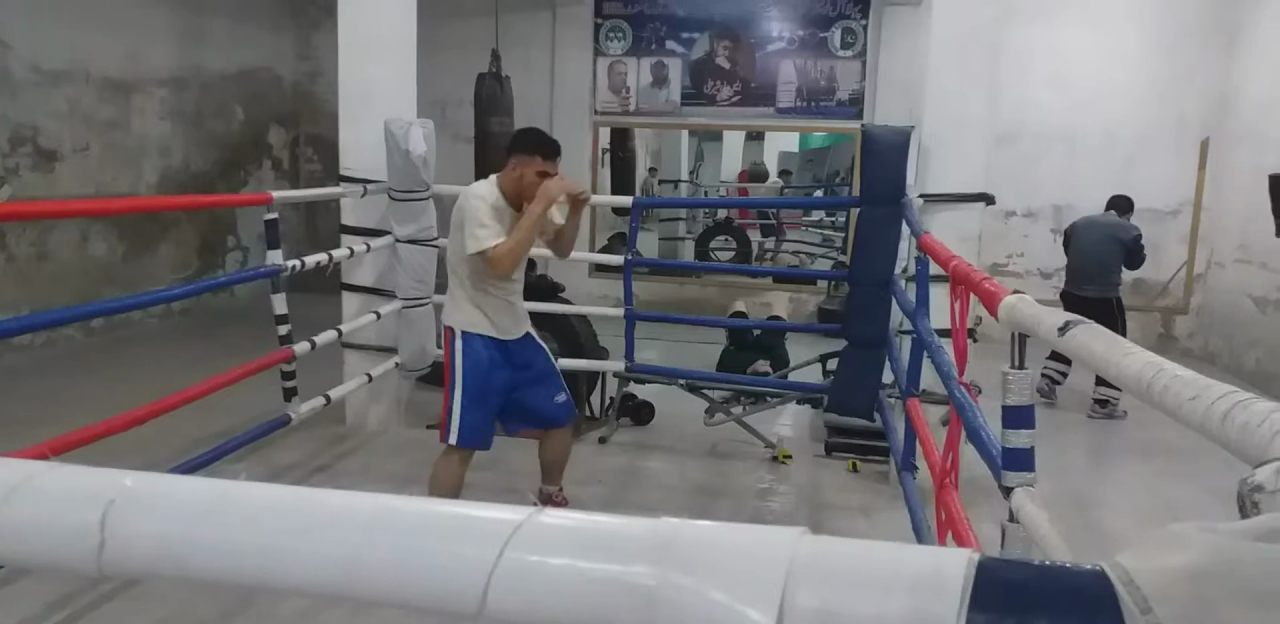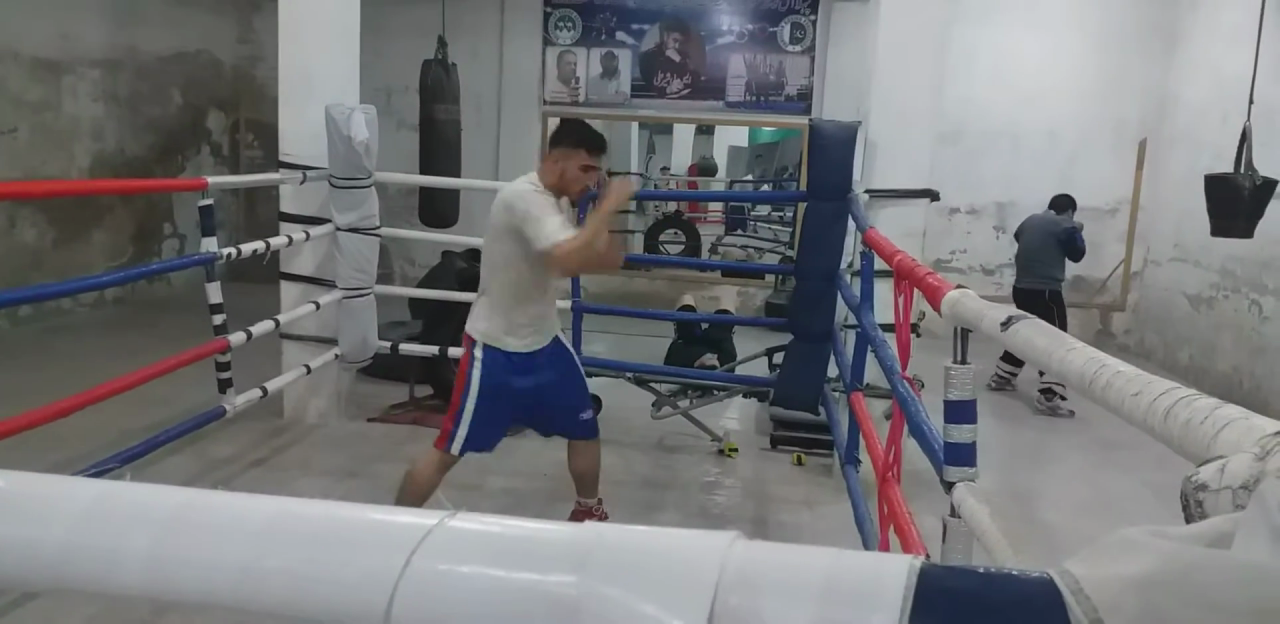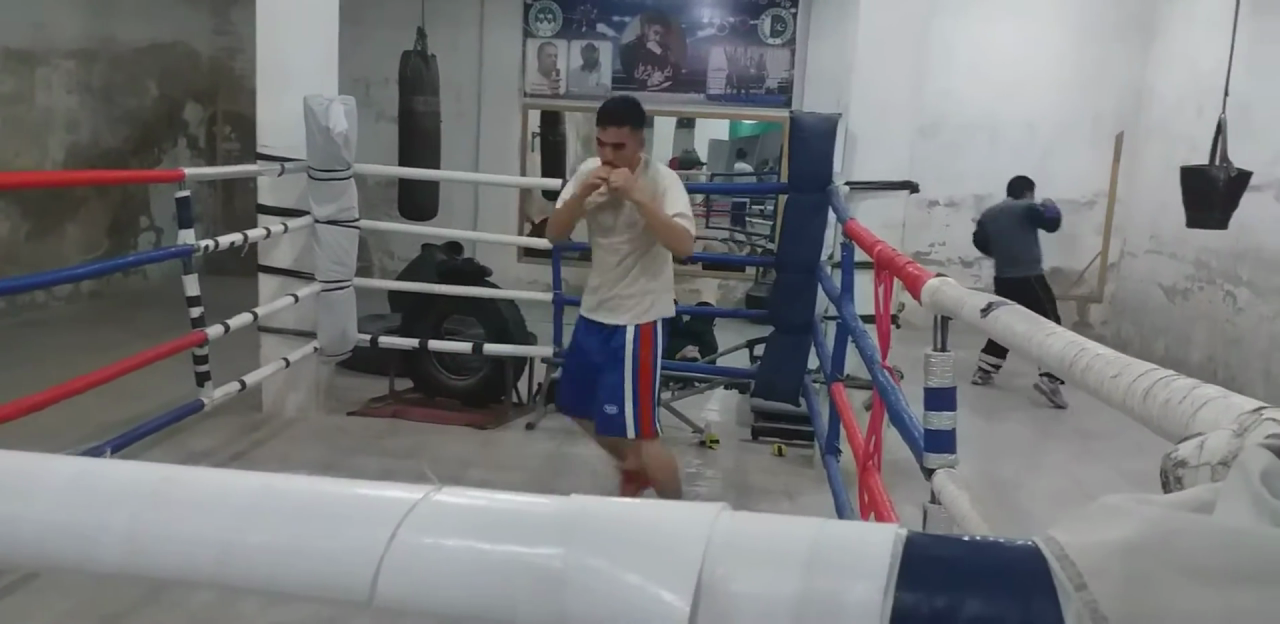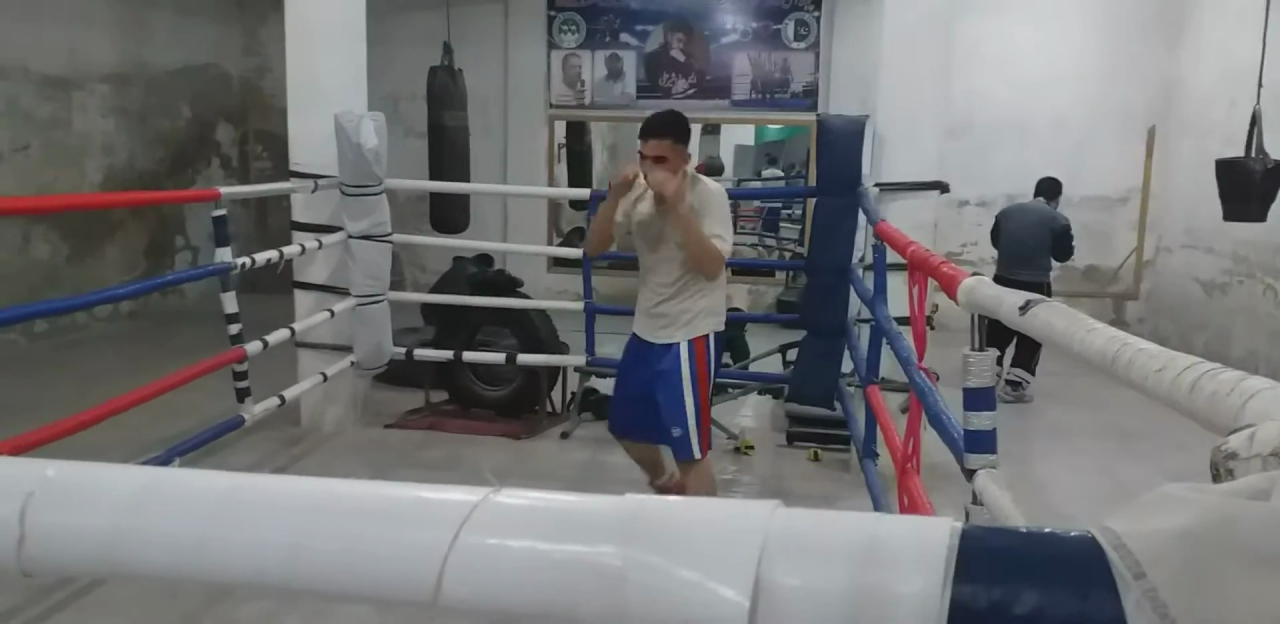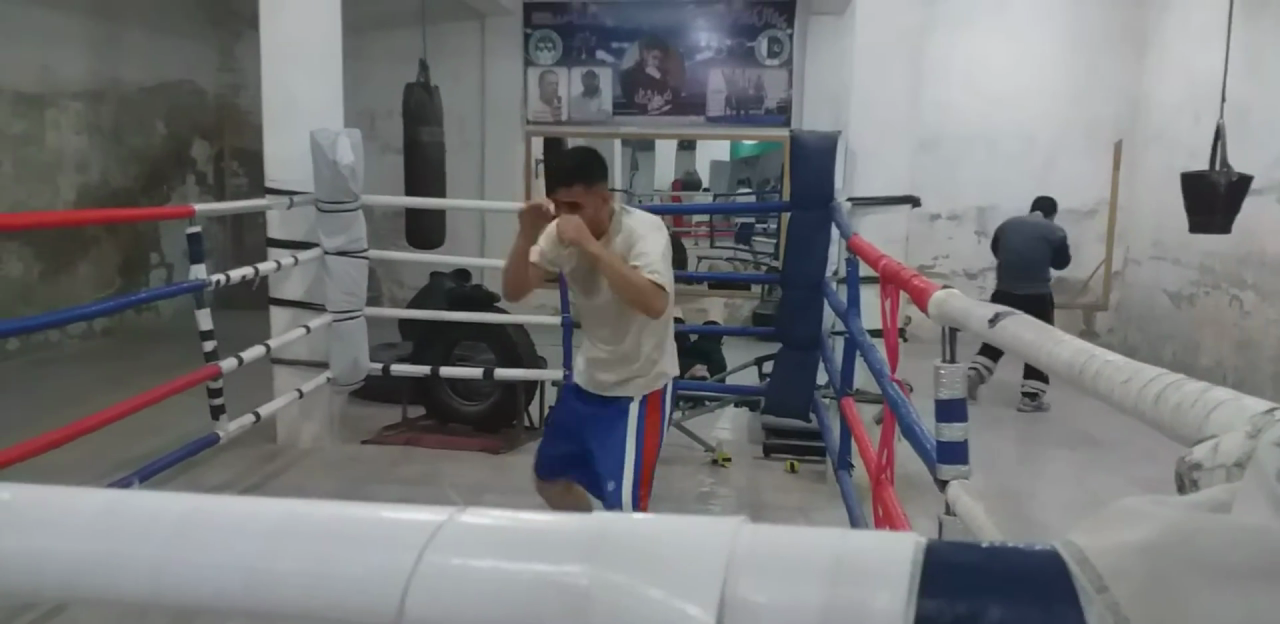
dt=1s
person 1, frame 1
left shoulder: (531, 198)
right shoulder: (478, 198)
left elbow: (561, 247)
right elbow: (501, 265)
left wrist: (574, 208)
right wrist: (542, 205)
left hip: (516, 331)
right hip: (472, 334)
left knee: (560, 417)
right knee: (462, 445)
left ankle: (550, 496)
person 1, frame 2
left shoulder: (547, 195)
right shoulder: (528, 198)
right elbow: (568, 260)
left wrist: (604, 255)
right wrist: (609, 207)
left hip: (543, 340)
right hip: (495, 345)
left knee: (584, 430)
right knee: (449, 449)
left ankle: (588, 510)
person 1, frame 3
left shoulder: (661, 180)
right shoulder: (590, 172)
left elbow: (683, 245)
right elbow: (554, 233)
left wrist: (638, 195)
right wrist: (581, 193)
left hip: (641, 319)
right hip: (595, 313)
left knee: (641, 428)
right knee: (581, 409)
right ankle: (634, 469)
person 1, frame 4
left shoulder: (709, 195)
right shoulder: (635, 191)
left elbow: (711, 268)
right elbow: (593, 246)
left wrist: (679, 205)
right wrist: (614, 198)
left hip: (691, 335)
right hip: (646, 332)
left knee: (691, 452)
right knee: (625, 428)
right ankle: (665, 485)
person 1, frame 5
left shoulder: (644, 229)
right shoulder: (559, 233)
left elbow: (654, 305)
right elbow: (513, 292)
left wrist: (593, 247)
right wrist: (526, 235)
left hip: (641, 386)
right hip: (588, 379)
left knee: (624, 506)
right knee: (551, 479)
person 2, frame 1
left shoulder: (1079, 223)
right shoulder: (1129, 231)
left elbow: (1067, 248)
right elbow: (1134, 263)
left hip: (1073, 293)
right hip: (1105, 298)
left ankle: (1049, 380)
right ankle: (1103, 403)
person 2, frame 2
left shoulder: (1030, 221)
right shoulder: (1065, 226)
right elbow: (1076, 254)
right wrist: (1076, 232)
left hip: (1022, 289)
right hip: (1046, 292)
left ankle: (1001, 377)
right ankle: (1048, 396)
person 2, frame 3
left shoulder: (988, 215)
right shoulder: (1025, 208)
left elbow: (980, 243)
right elbow: (1052, 223)
right wrist: (1051, 208)
left hip: (1003, 280)
right hip: (1029, 279)
left ankle: (984, 371)
right ankle: (1049, 380)
person 2, frame 4
left shoulder: (1008, 212)
right shoulder: (1057, 220)
left elbow: (996, 241)
right elbow: (1063, 255)
left hip: (1003, 280)
right hip: (1034, 285)
left knee: (997, 332)
right knee: (1031, 338)
right ankle: (1014, 386)
person 2, frame 5
left shoulder: (1007, 225)
right shoulder: (1055, 232)
left elbow: (996, 251)
right elbow: (1061, 262)
left hip: (1004, 293)
right hip: (1037, 296)
left ankle: (976, 373)
right ankle: (1031, 397)
